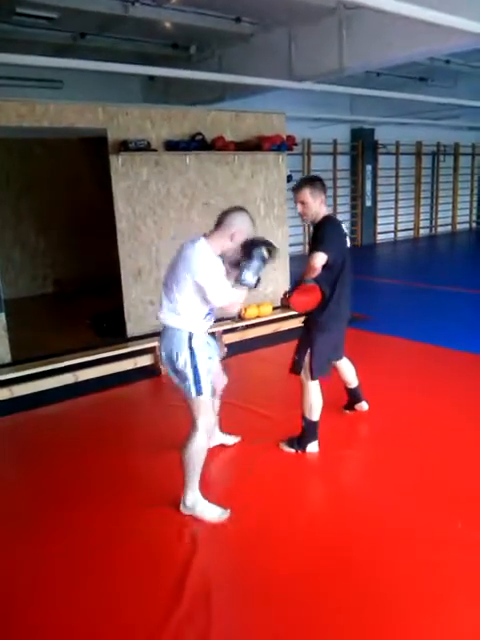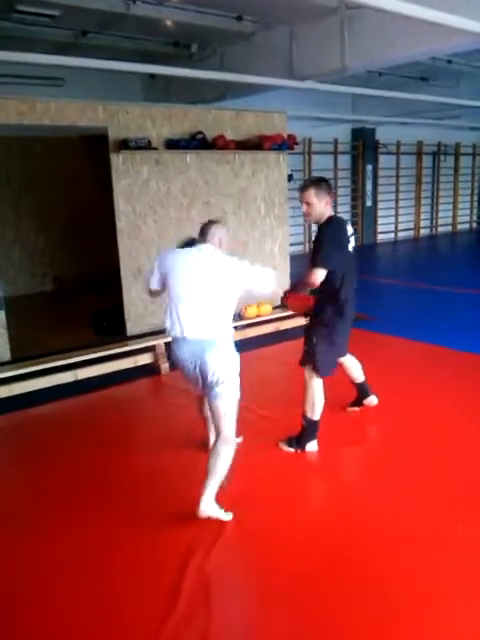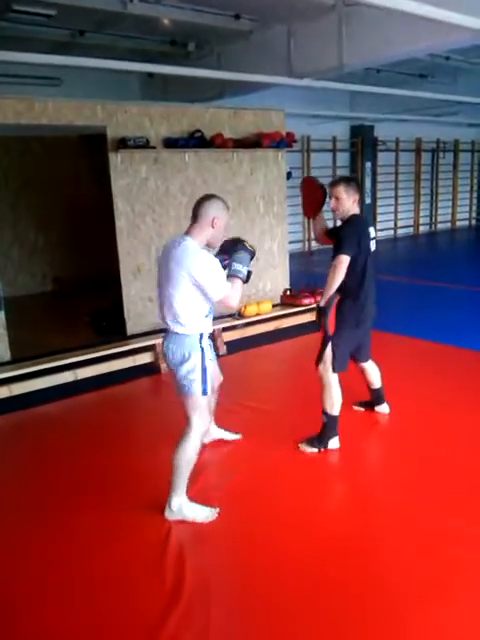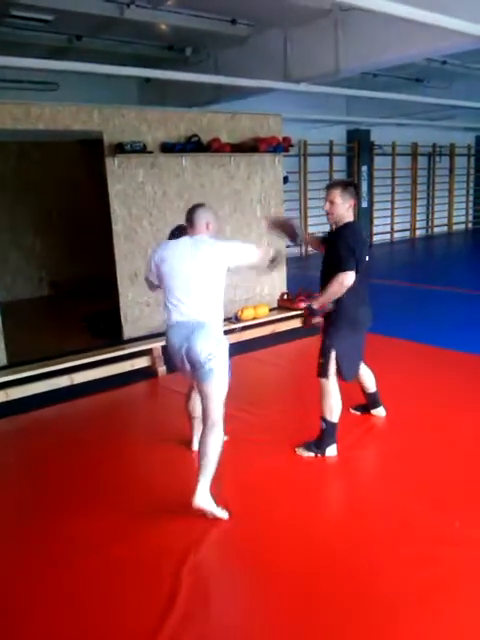
dt=0.4s
person 1, frame 1
left shoulder: (197, 246)
right shoulder: (204, 262)
left elbow: (220, 278)
right elbow: (232, 304)
left wrist: (242, 259)
right wrist: (251, 267)
left hip: (194, 336)
right hip: (184, 342)
left knee: (218, 382)
right knee: (204, 422)
left ankle: (212, 436)
right ankle: (191, 499)
person 1, frame 2
left shoulder: (170, 258)
right shoulder: (233, 265)
left elbow: (154, 289)
right elbow: (270, 283)
left hip: (183, 349)
right hip: (217, 350)
left knee: (207, 390)
right knee: (228, 427)
left ankle: (215, 439)
right ankle: (208, 501)
person 1, frame 3
left shoulder: (174, 247)
right shoulder: (199, 259)
right elbow: (231, 300)
left wrist: (220, 259)
right wrist: (239, 264)
left hip: (189, 338)
right hip: (190, 344)
left knee: (214, 380)
right knee: (196, 426)
left ankle: (211, 429)
right ankle: (177, 503)
person 1, frame 4
left shoulder: (162, 251)
right shoulder: (218, 249)
left elbow: (153, 284)
right elbow: (260, 254)
right wrist: (272, 257)
left hip: (175, 333)
right hip: (206, 334)
left knee: (199, 385)
right knee: (215, 414)
left ankle: (199, 438)
right ankle: (203, 491)
person 2, frame 1
left shoulder: (327, 229)
right shoulder: (329, 226)
left elbow: (315, 263)
left wrist: (301, 284)
right wrist: (301, 290)
left hip: (325, 314)
right hip: (334, 309)
left knee: (307, 374)
right knee: (337, 357)
left ankle: (308, 439)
right ankle: (357, 400)
person 2, frame 2
left shoulder: (328, 233)
right shoulder: (338, 225)
left elbow: (316, 277)
left wrist: (299, 287)
right wrist: (307, 284)
left hip: (329, 312)
right hip: (342, 307)
left knee: (312, 373)
right knee: (340, 354)
left ankle: (307, 438)
right ankle: (366, 394)
person 2, frame 3
left shoulder: (350, 226)
right shoulder: (361, 226)
left elbow: (340, 264)
right elbow: (322, 237)
left wrist: (324, 301)
right wrist: (316, 211)
left hip: (349, 311)
right hip: (363, 308)
left knee: (327, 369)
right knee: (362, 358)
left ankle: (329, 436)
right ankle: (379, 402)
person 2, frame 4
left shoulder: (349, 236)
right shoulder: (344, 232)
left elbow: (346, 278)
right elbow: (320, 243)
left wrist: (316, 304)
right wrist: (294, 232)
left hip: (345, 318)
right hip: (353, 314)
left knee: (328, 378)
right knee: (354, 363)
left ankle: (327, 443)
right ankle: (375, 405)
